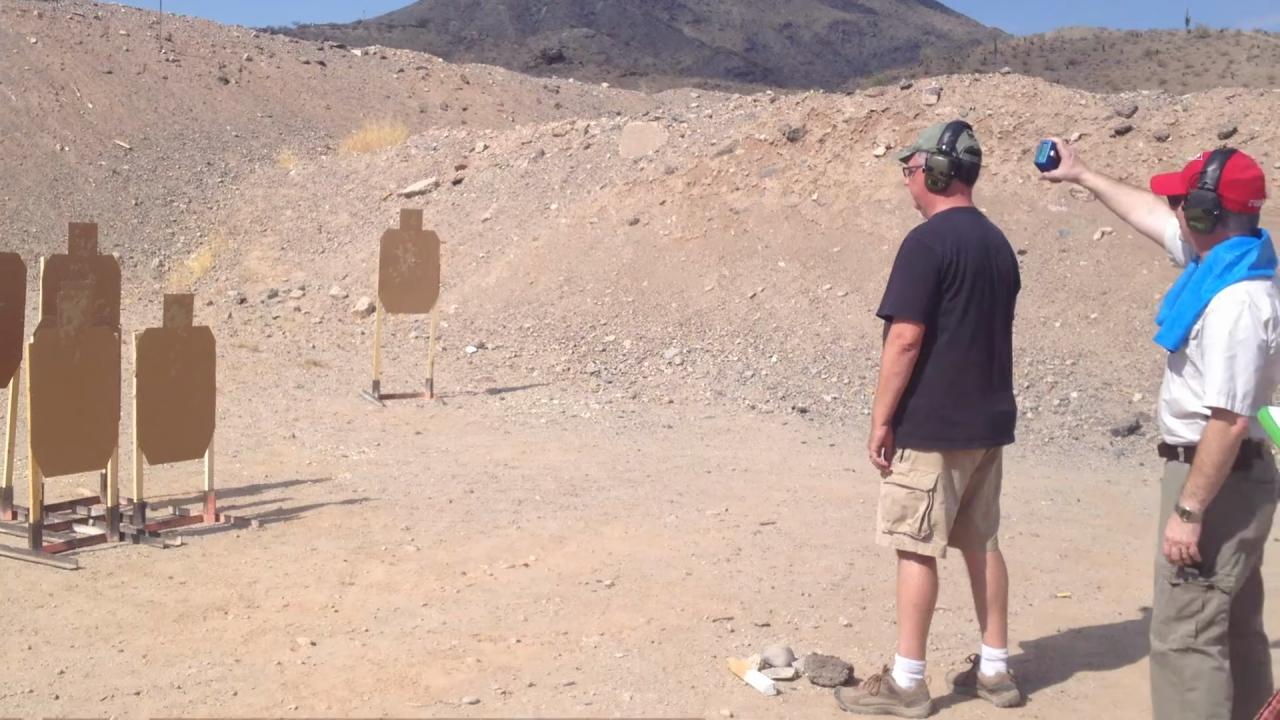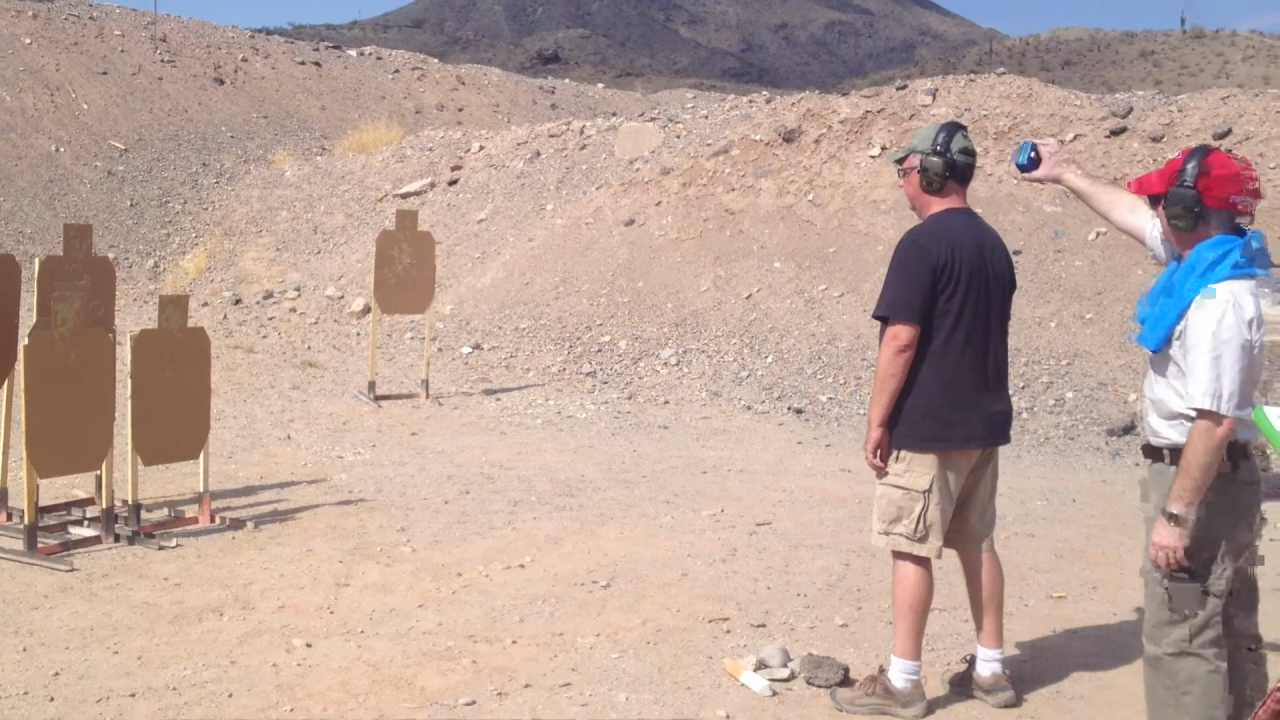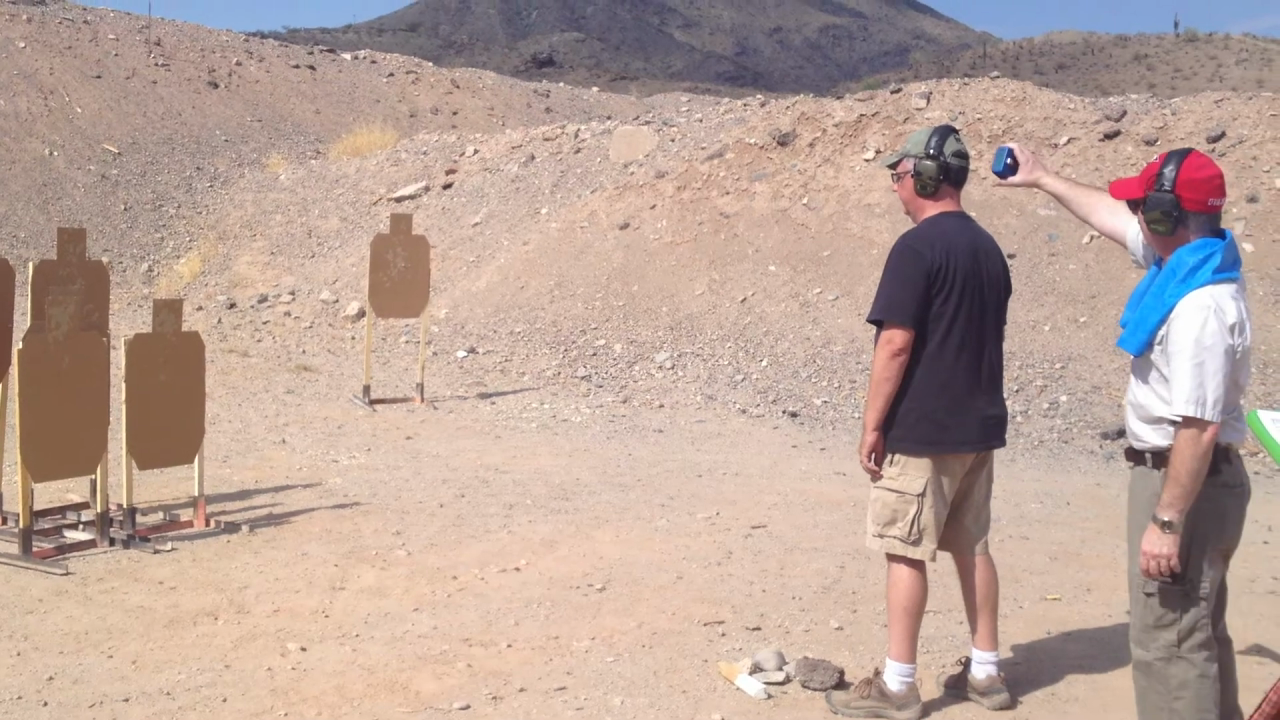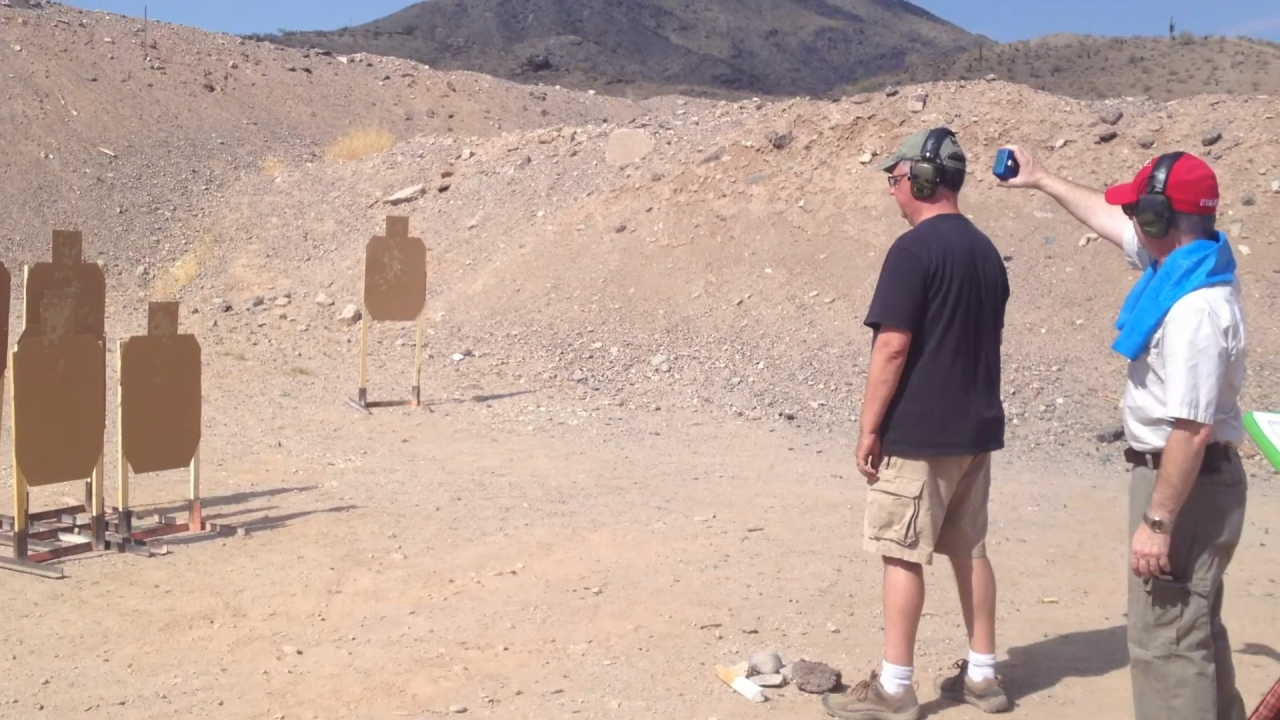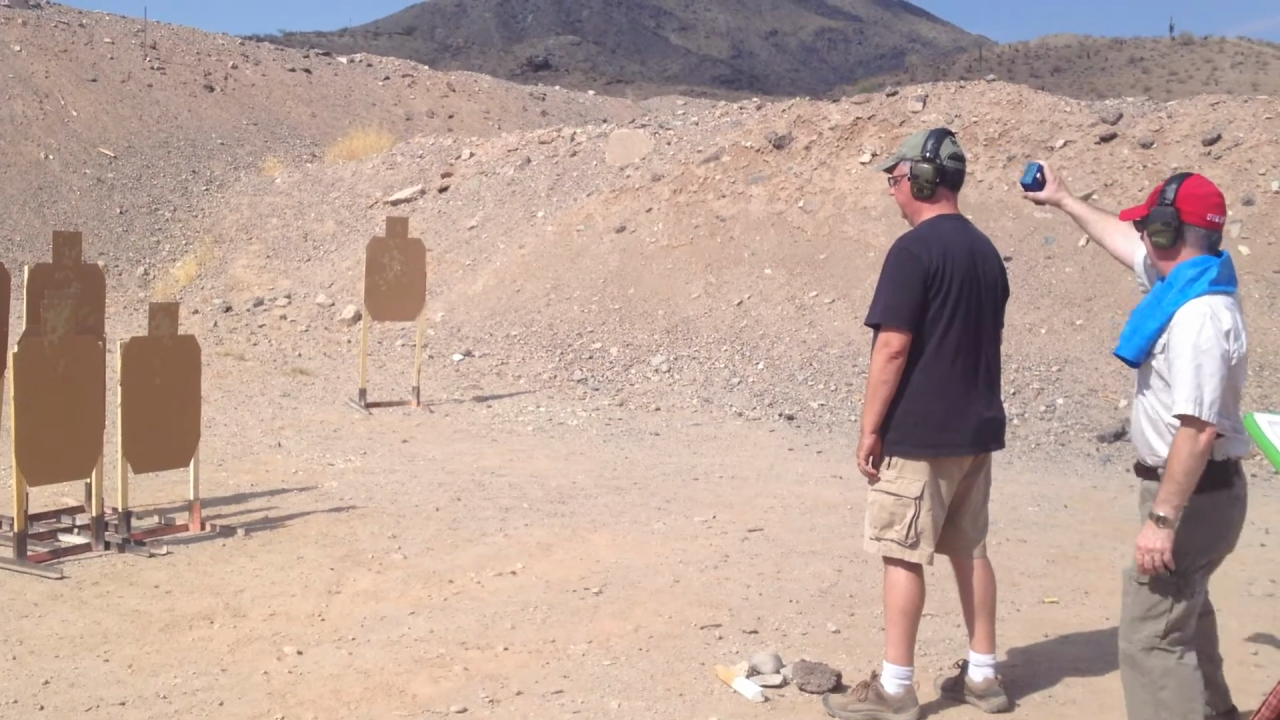
dt=0.3s
person 1, frame 1
left shoulder: (927, 241)
right shoulder: (998, 242)
left elbow: (906, 339)
left wrist: (881, 420)
left hip: (931, 426)
right hip: (987, 422)
left knee: (916, 548)
right knee: (981, 541)
right ankle: (994, 669)
person 1, frame 2
left shoulder: (923, 242)
right shoulder: (993, 243)
left elbow: (901, 339)
left wrist: (877, 421)
left hip: (926, 426)
right hip: (983, 422)
left knee: (911, 548)
right knee: (977, 542)
right ankle: (990, 669)
person 1, frame 3
left shoulder: (917, 247)
right shoulder: (988, 247)
left elbow: (896, 344)
left wrist: (872, 426)
left hip: (921, 430)
right hip: (978, 427)
left knee: (906, 552)
right knee: (971, 546)
right ankle: (985, 672)
person 1, frame 4
left shoulder: (914, 249)
right shoulder: (986, 250)
left elbow: (893, 346)
left wrist: (869, 428)
left hip: (918, 434)
right hip: (975, 429)
left knee: (902, 555)
right knee: (968, 549)
person 1, frame 5
left shoulder: (914, 249)
right shoulder: (986, 250)
left elbow: (893, 347)
left wrist: (870, 429)
left hip: (918, 434)
right hip: (975, 429)
left knee: (903, 555)
right knee: (969, 549)
person 2, frame 1
right shoulder: (1221, 263)
left elbow: (1230, 420)
right elbow: (1147, 212)
left wrist: (1188, 511)
right wrist: (1082, 174)
left hip: (1217, 481)
right hip: (1228, 478)
left knee: (1184, 636)
right knee: (1233, 627)
person 2, frame 2
left shoulder: (1218, 299)
right shoulder: (1205, 262)
left elbow: (1215, 422)
right elbow: (1128, 209)
left wrist: (1175, 515)
right wrist: (1065, 173)
left hip: (1202, 480)
right hip: (1207, 477)
left knee: (1178, 637)
right knee: (1223, 626)
person 2, frame 3
left shoulder: (1202, 306)
right shoulder: (1186, 262)
left elbow: (1200, 428)
right elbow: (1109, 213)
left wrist: (1167, 522)
right wrist: (1042, 178)
left hip: (1183, 483)
right hip: (1177, 476)
left knee: (1166, 639)
right knee: (1197, 629)
person 2, frame 4
left shoulder: (1195, 309)
right shoulder: (1183, 266)
left elbow: (1192, 429)
right elbow: (1106, 216)
left wrist: (1155, 522)
right wrist: (1042, 178)
left hip: (1186, 486)
right hip: (1183, 479)
left knee: (1165, 640)
right knee: (1195, 626)
person 2, frame 5
left shoulder: (1199, 316)
right shoulder: (1185, 282)
left elbow: (1199, 429)
right elbow: (1120, 239)
left wrist: (1161, 519)
right wrist: (1063, 199)
left hip: (1193, 494)
right hip: (1186, 489)
left knee: (1151, 636)
right knee: (1178, 609)
